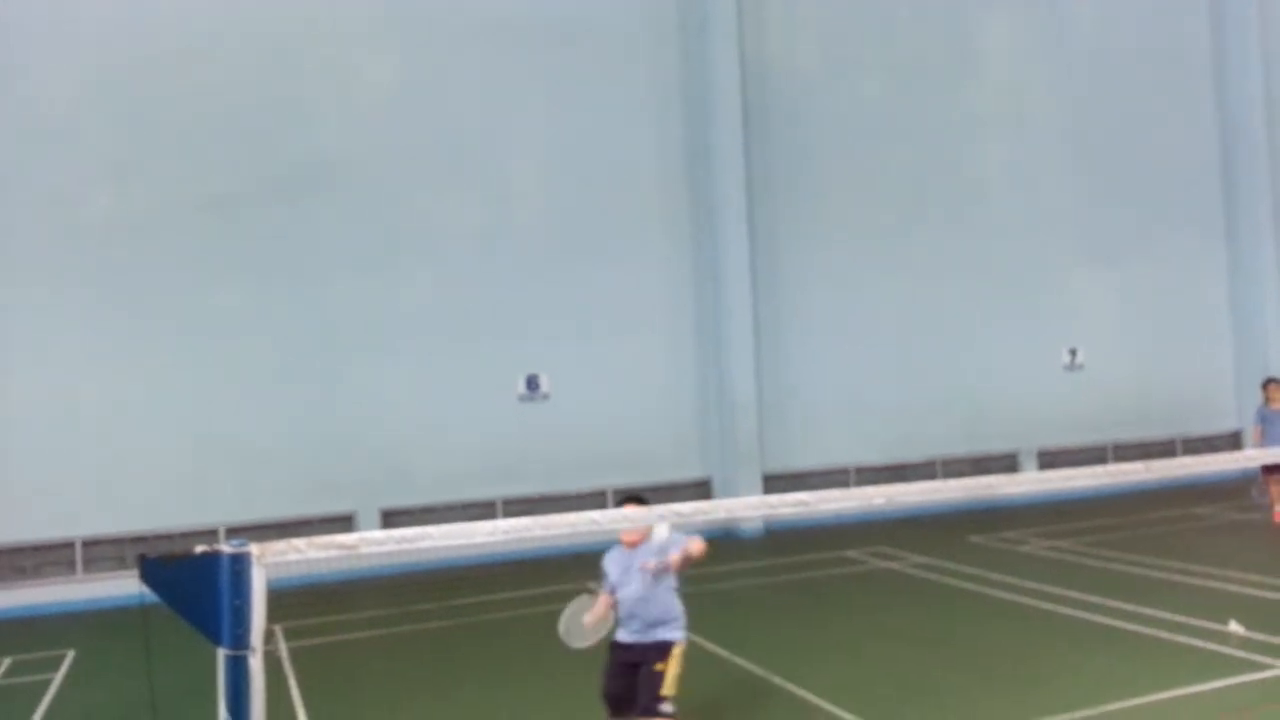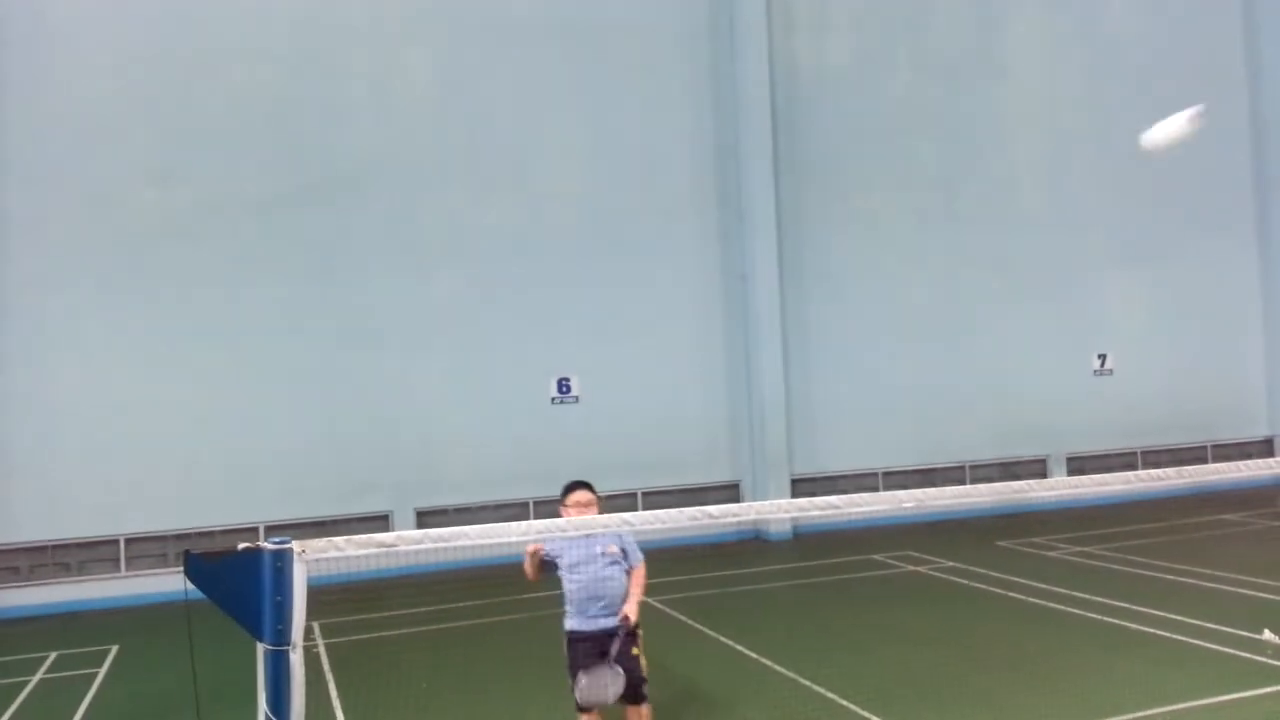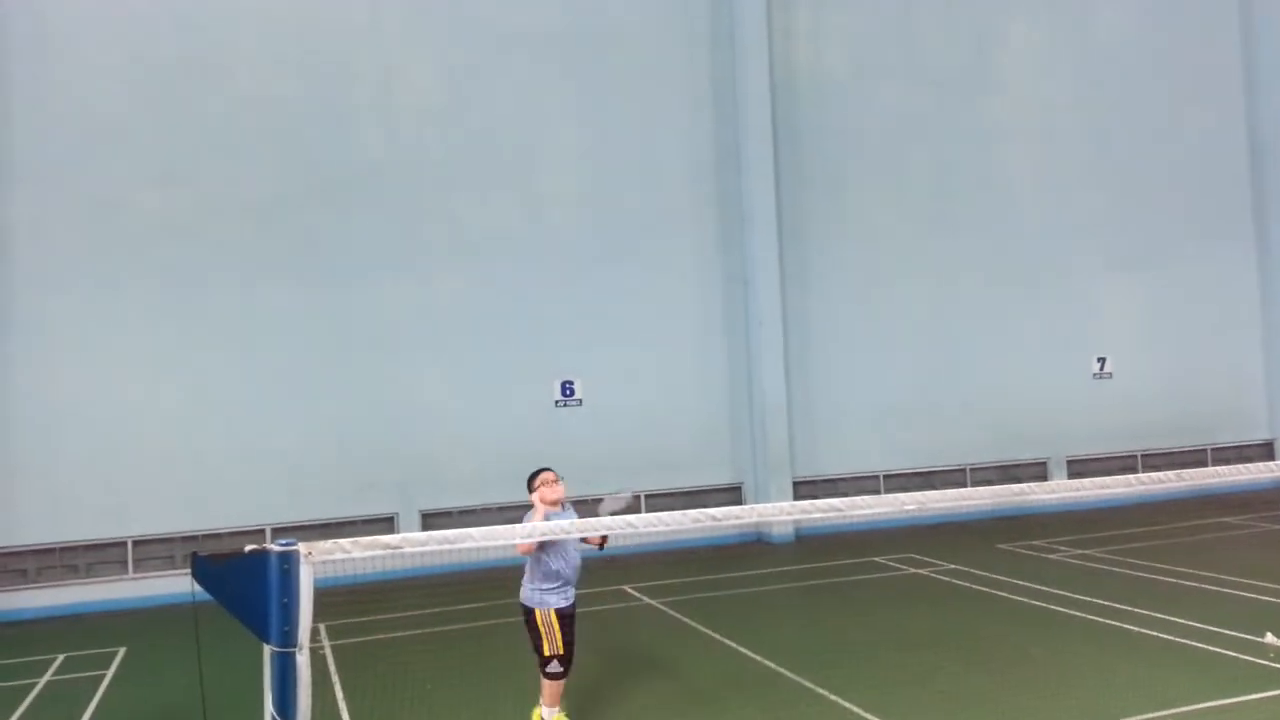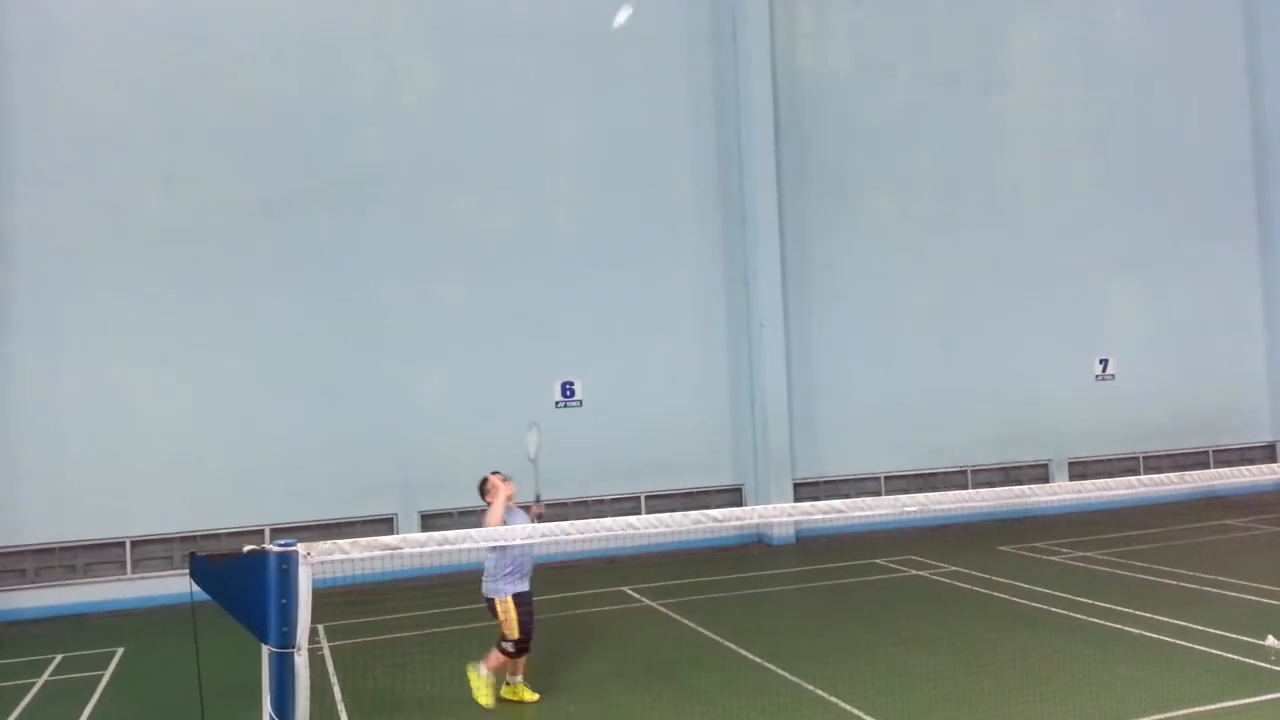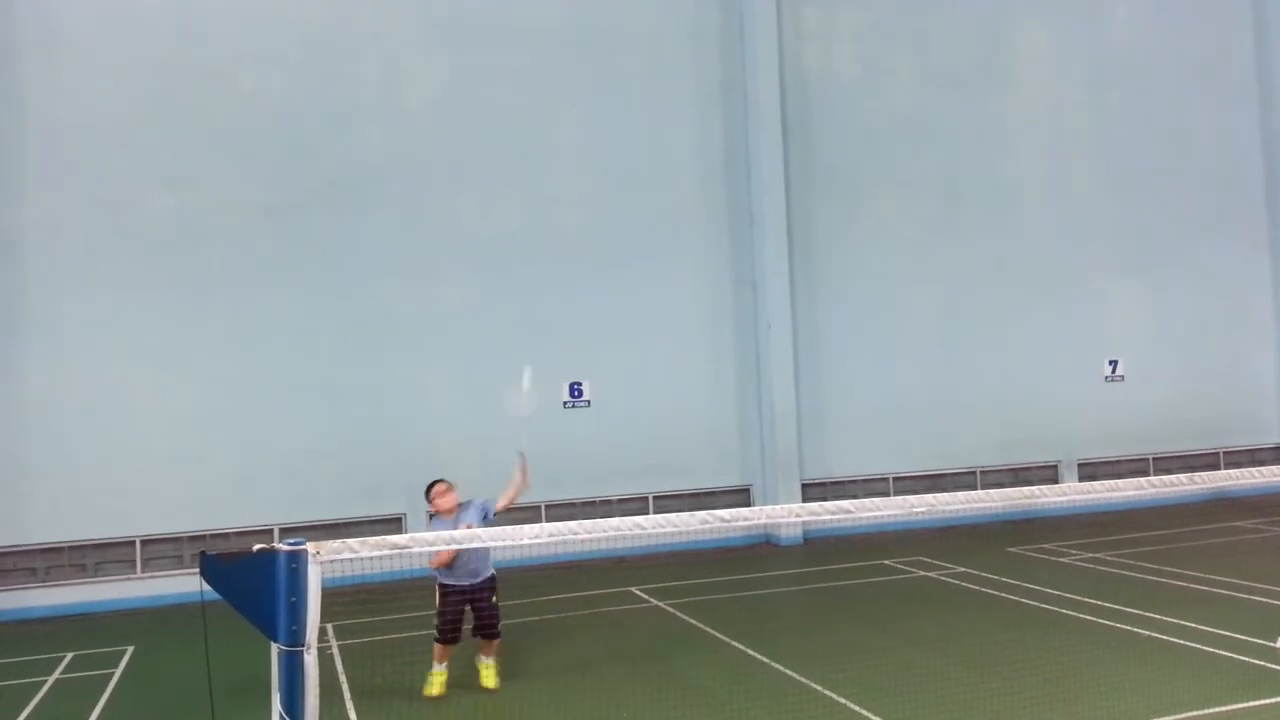
dt=0.5s
person 1, frame 1
left shoulder: (662, 542)
right shoulder: (610, 558)
left elbow: (697, 545)
left wrist: (683, 554)
right wrist: (596, 613)
left hip: (663, 638)
right hip: (625, 640)
right knee: (615, 699)
person 1, frame 2
left shoulder: (617, 534)
right shoulder: (557, 544)
left elbow: (638, 567)
right elbow: (533, 574)
left wrist: (633, 601)
right wrist: (531, 556)
left hip: (621, 625)
right hip: (581, 629)
left knee: (634, 685)
person 1, frame 3
left shoulder: (568, 511)
right shoulder: (537, 517)
right elbow: (524, 548)
left wrist: (597, 538)
right wrist: (540, 509)
left hip: (563, 597)
right hip: (543, 600)
left knee: (556, 655)
right knee: (557, 659)
person 1, frame 4
left shoulder: (515, 511)
right shoulder: (497, 511)
right elbow: (492, 526)
left wrist: (532, 515)
right wrist: (501, 493)
left hip: (520, 586)
right hip: (503, 590)
left knee: (523, 638)
right knee: (516, 640)
left ankle: (514, 684)
right ankle: (482, 673)
person 1, frame 5
left shoulder: (474, 507)
right shoulder: (434, 529)
left elbow: (502, 503)
right elbow: (435, 563)
left wrist: (518, 484)
right wrist: (456, 546)
left hip: (483, 580)
right hip: (450, 585)
left knee: (489, 628)
right knee: (446, 632)
left ankle: (486, 663)
right ankle: (438, 671)
